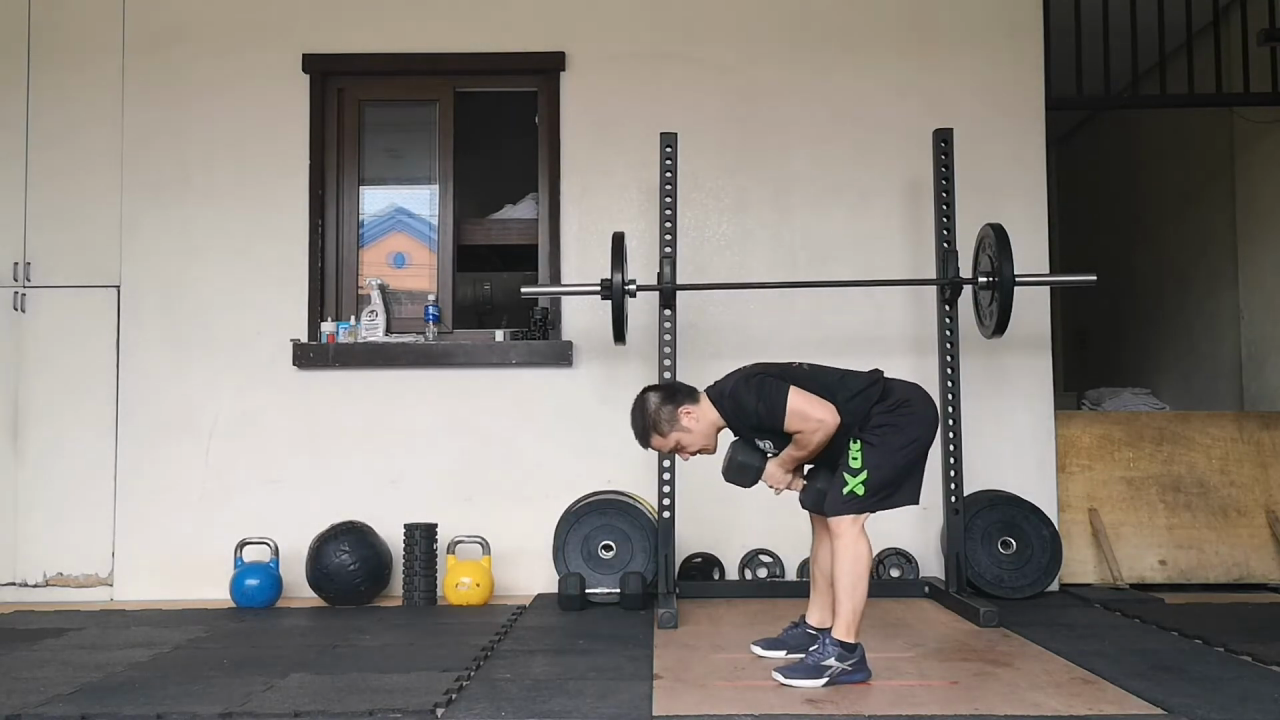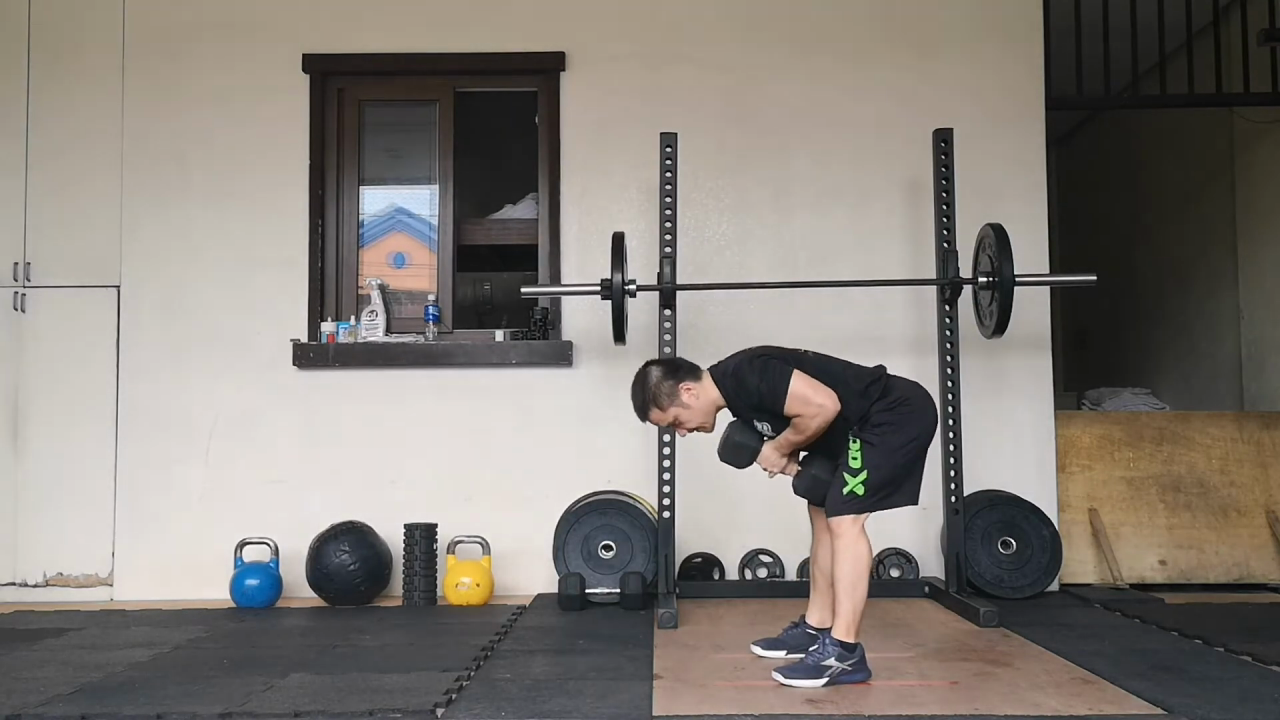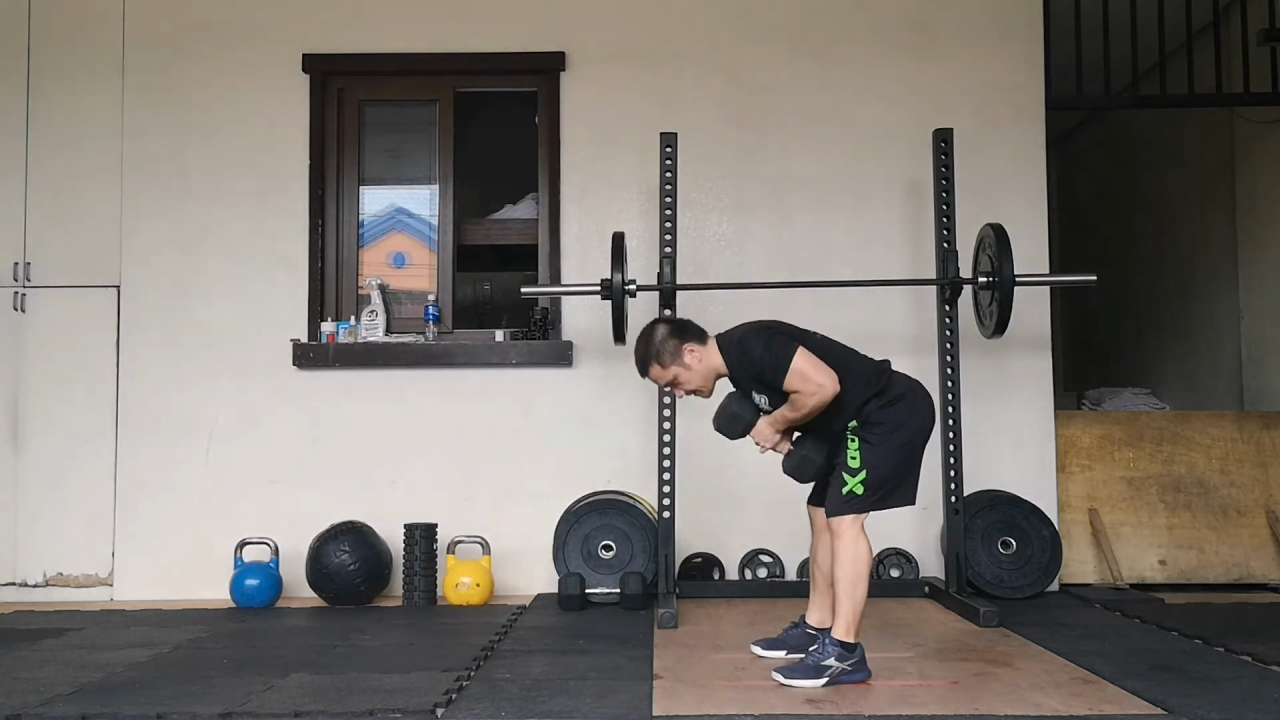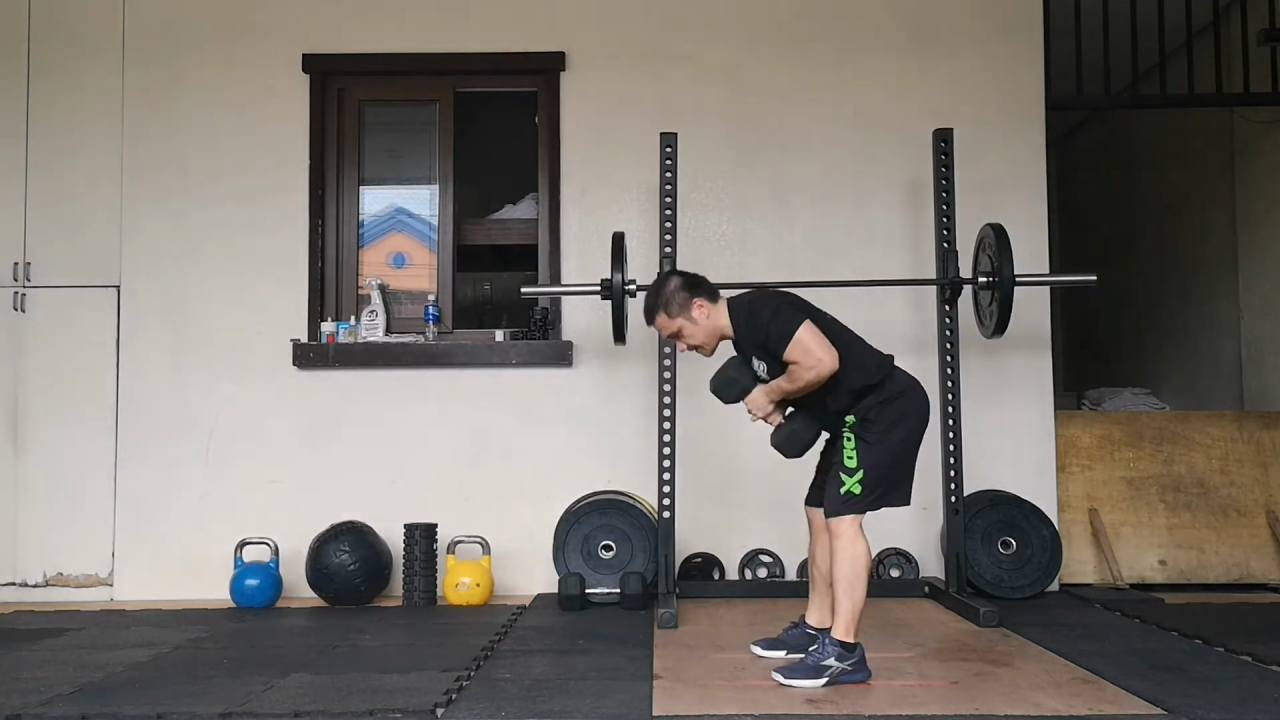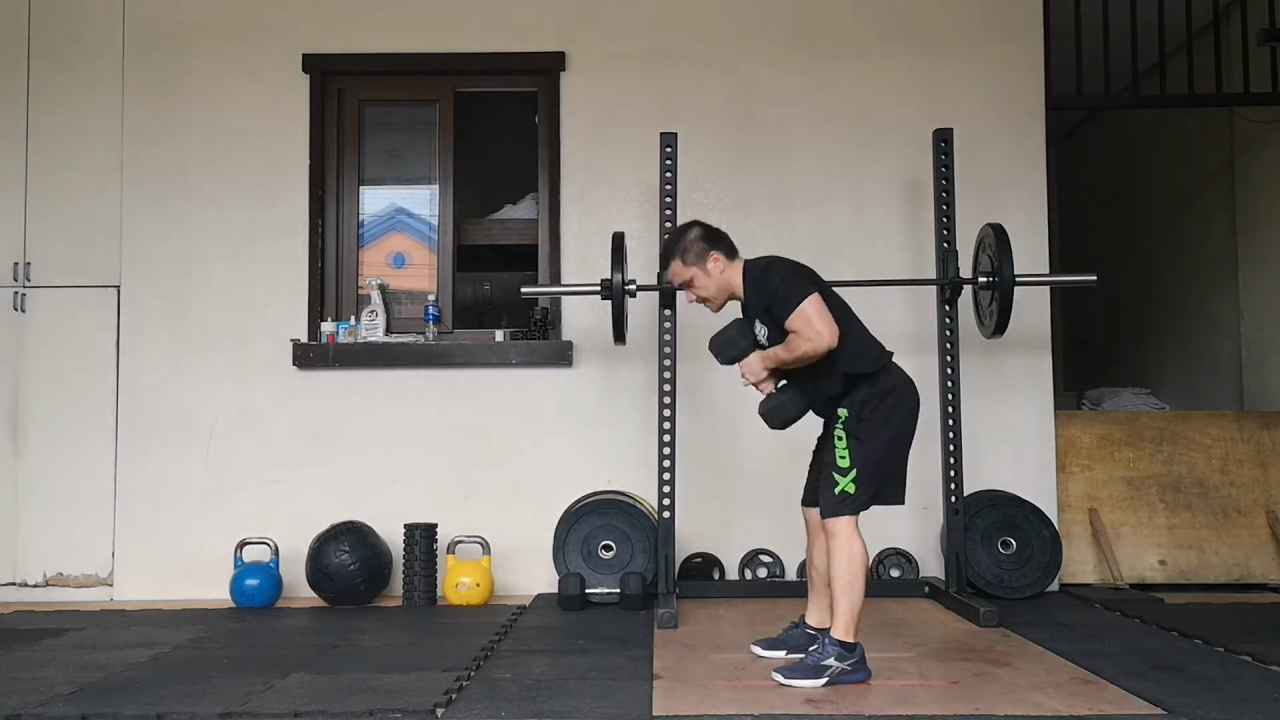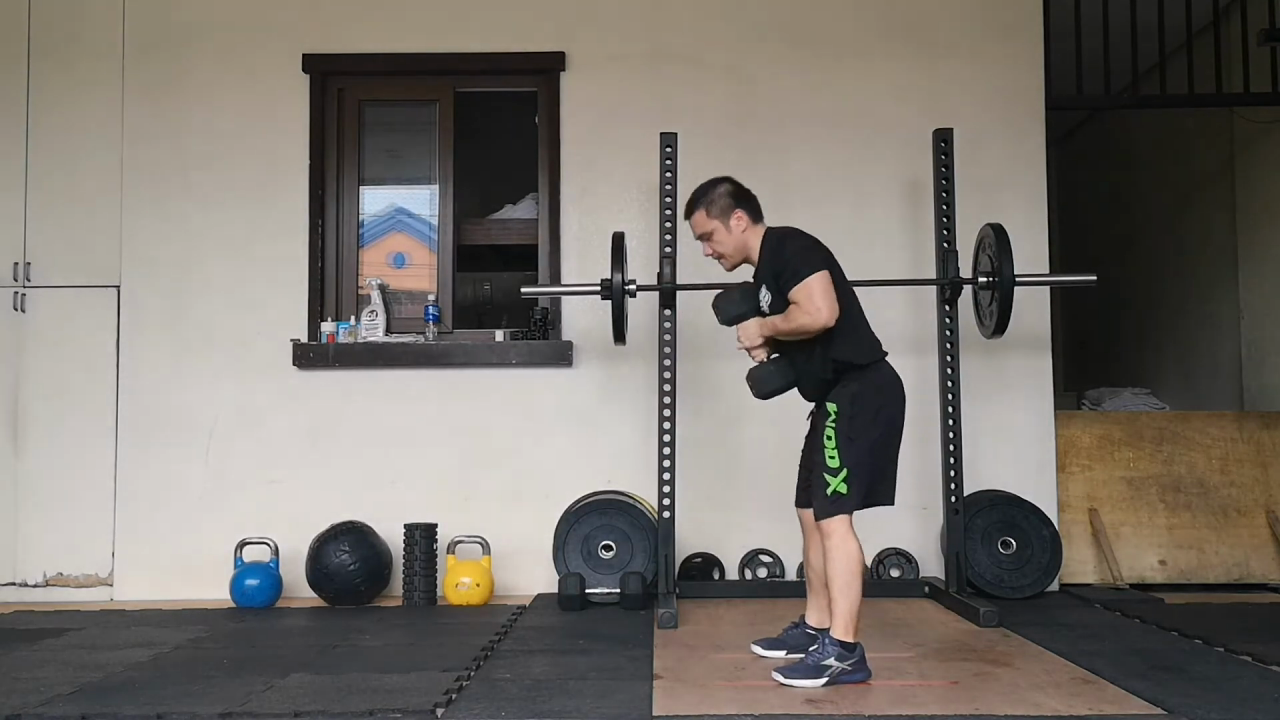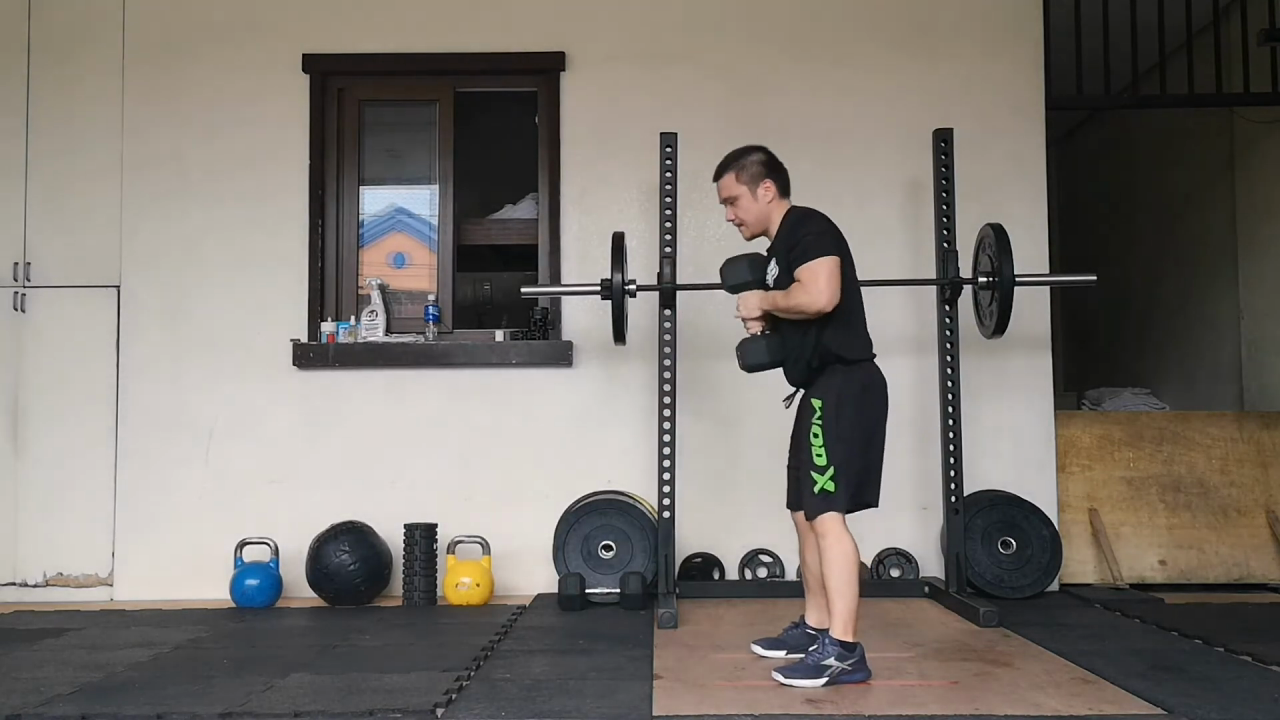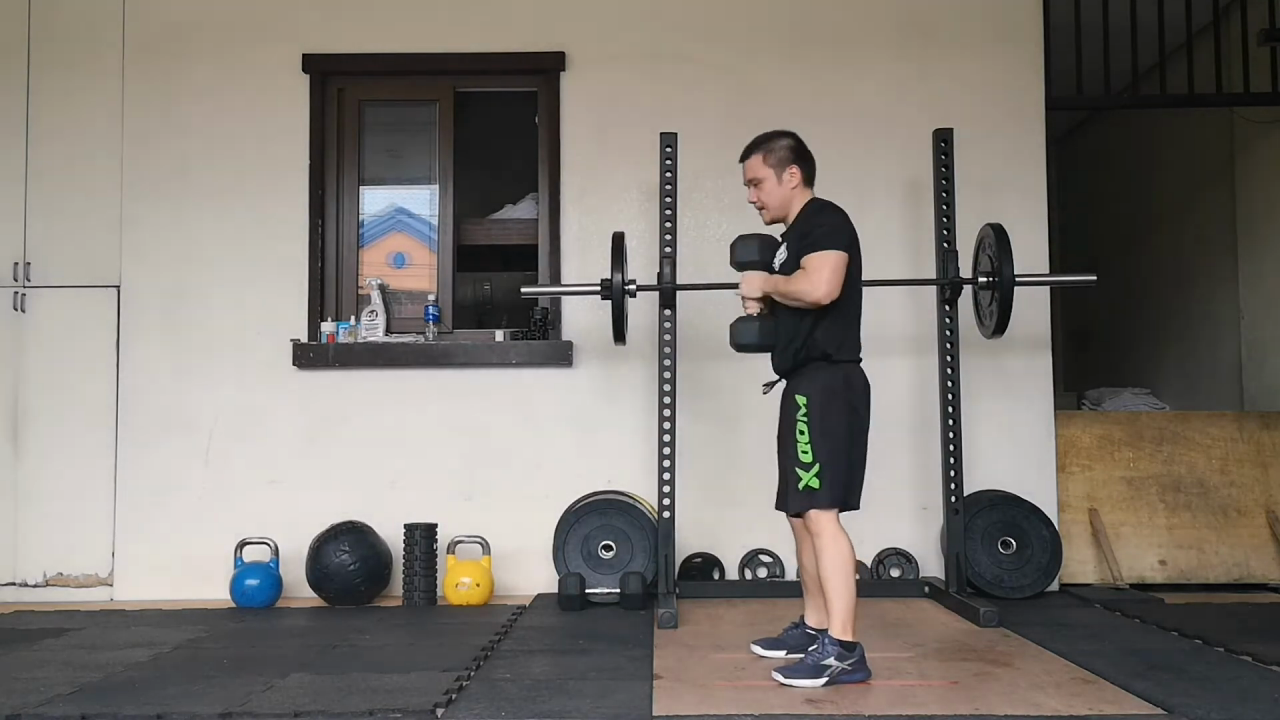
dt=0.1s
person 1, frame 1
left shoulder: (745, 394)
right shoulder: (736, 406)
left elbow: (822, 420)
right elbow: (799, 432)
left wrist: (783, 466)
right wrist: (789, 468)
left hip: (898, 416)
right hip: (879, 421)
left knee: (844, 519)
right knee: (825, 516)
left ankle: (843, 652)
right ankle: (815, 628)
person 1, frame 2
left shoulder: (746, 376)
right shoulder: (736, 387)
left elbow: (823, 405)
left wrist: (779, 449)
right wrist: (786, 454)
left hip: (897, 414)
right hip: (878, 420)
left knee: (844, 516)
right knee: (824, 512)
left ankle: (843, 651)
right ankle: (815, 628)
person 1, frame 3
left shoulder: (752, 344)
right shoulder: (740, 362)
left elbow: (823, 386)
left wrist: (773, 425)
right wrist: (781, 431)
left hip: (890, 412)
right hip: (870, 418)
left knee: (844, 519)
right knee: (822, 514)
left ankle: (844, 652)
right ankle: (816, 628)
person 1, frame 4
left shoulder: (760, 311)
right shoulder: (745, 330)
left elbow: (822, 362)
left wrist: (769, 394)
right wrist: (774, 402)
left hip: (884, 406)
right hip: (863, 412)
left knee: (842, 516)
right knee: (821, 513)
left ankle: (843, 651)
right ankle: (816, 629)
person 1, frame 5
left shoulder: (773, 276)
right shoulder: (754, 300)
left elbow: (821, 336)
left wrist: (764, 361)
right wrist: (770, 371)
left hip: (872, 401)
right hip: (852, 403)
left knee: (839, 519)
right knee: (816, 513)
left ankle: (844, 651)
right ankle: (815, 627)
person 1, frame 6
left shoulder: (788, 246)
right shoulder: (766, 269)
left elbow: (821, 313)
left wrist: (761, 327)
right wrist: (767, 340)
left hip: (859, 394)
right hip: (840, 397)
left knee: (832, 516)
right knee: (811, 511)
left ankle: (844, 650)
right ankle: (816, 627)
person 1, frame 7
left shoulder: (807, 227)
right shoulder: (784, 245)
left elbow: (820, 296)
left wrist: (762, 301)
right wrist: (763, 315)
left hip: (840, 387)
right hip: (823, 390)
left knee: (826, 515)
right knee: (808, 514)
left ankle: (844, 650)
right ankle: (815, 628)
person 1, frame 8
left shoulder: (823, 219)
right shoulder: (797, 233)
left elbow: (821, 287)
left wrist: (764, 283)
right wrist: (764, 298)
left hip: (825, 384)
right hip: (807, 386)
left knee: (818, 513)
right knee: (802, 513)
left ankle: (843, 649)
right ankle: (815, 628)
